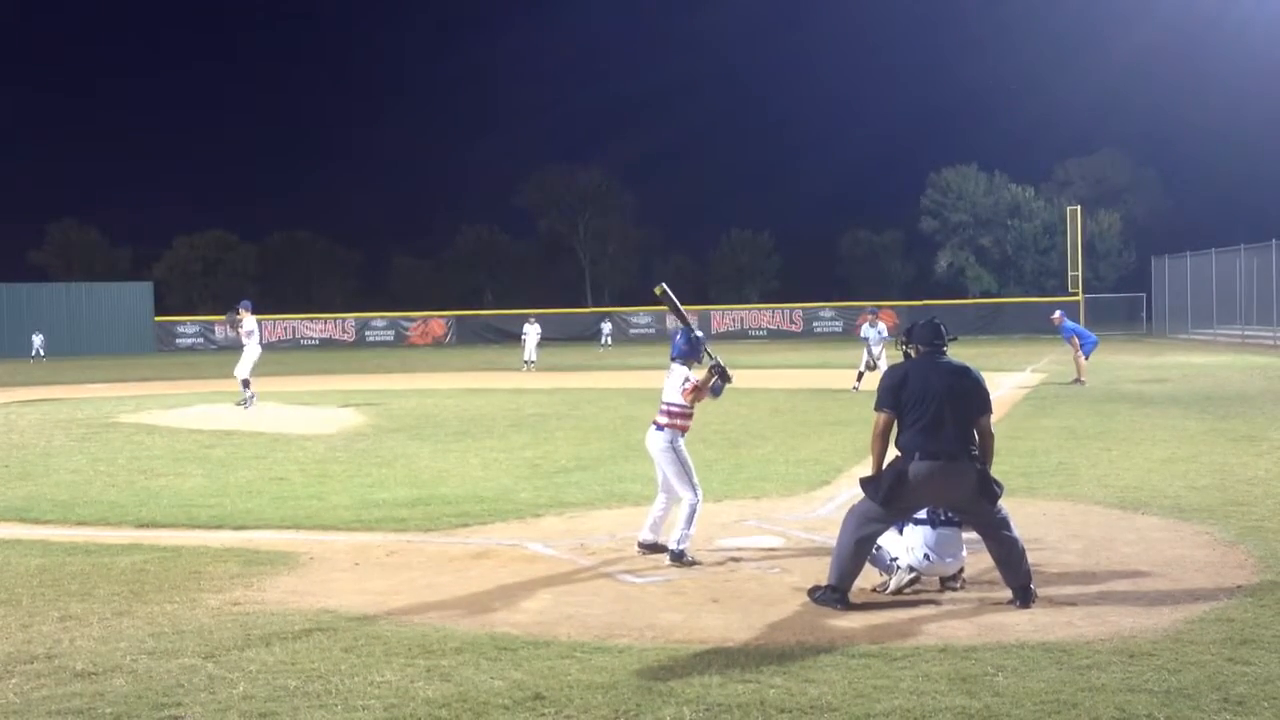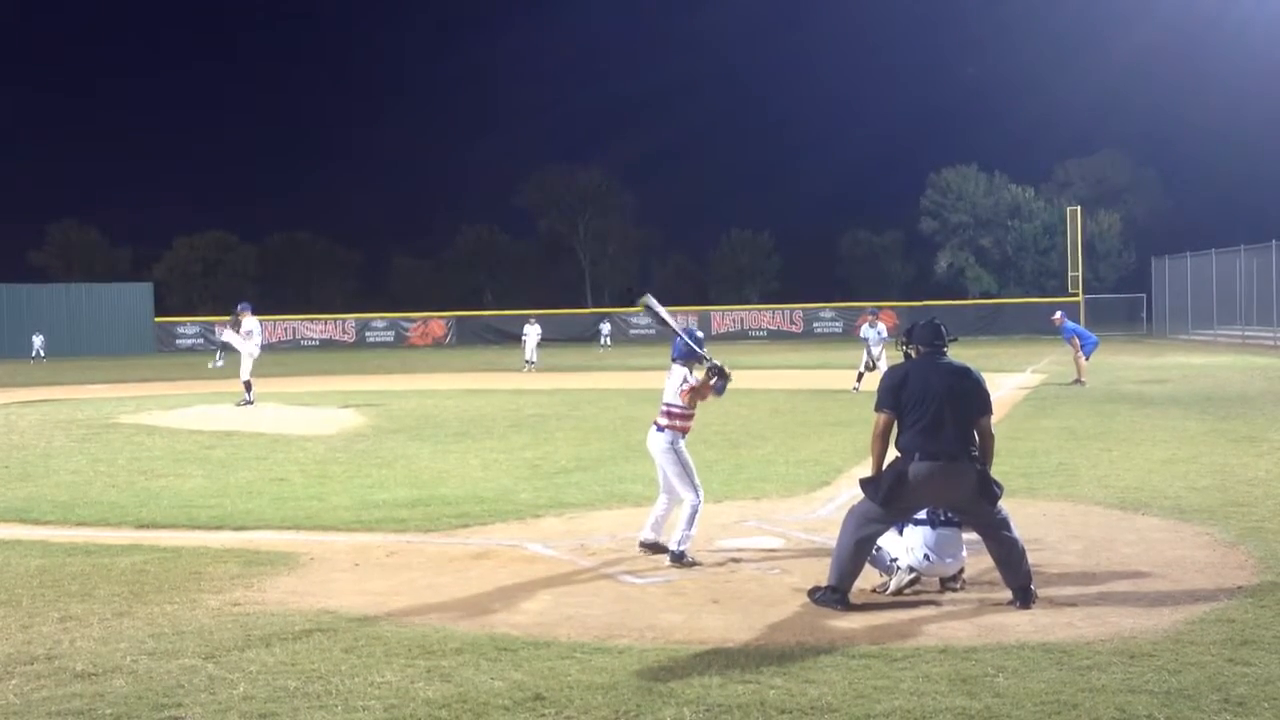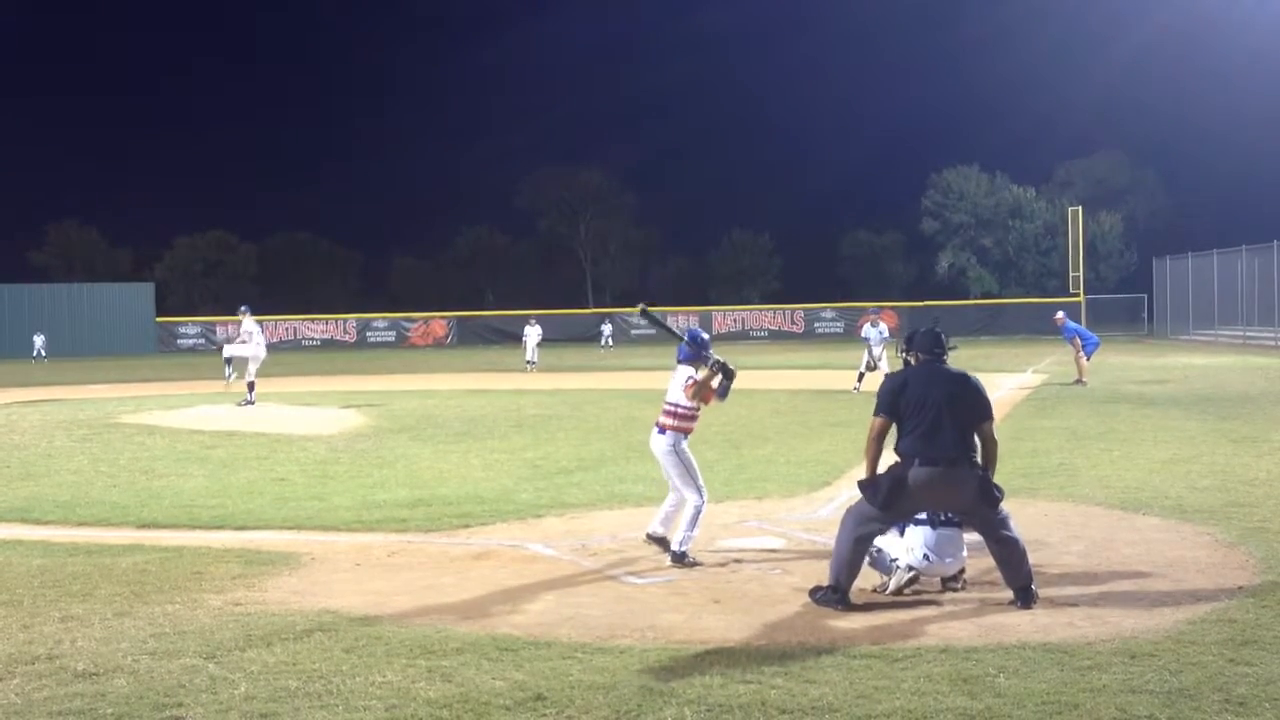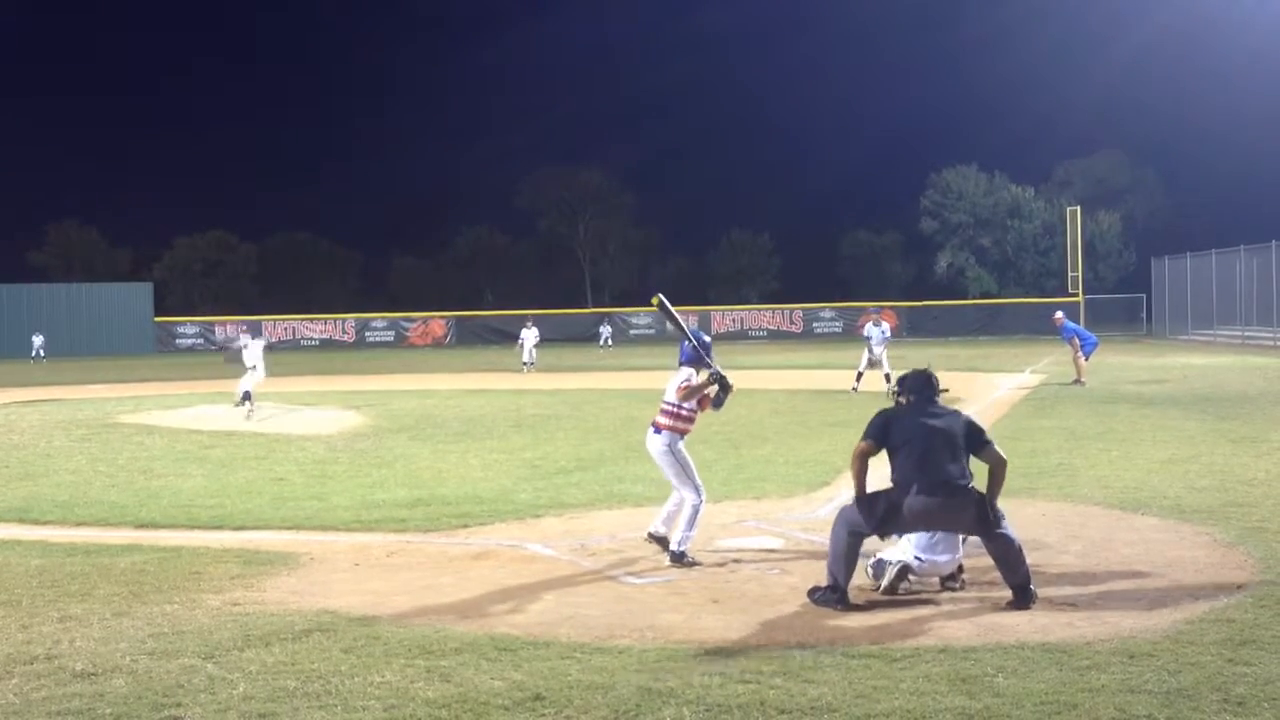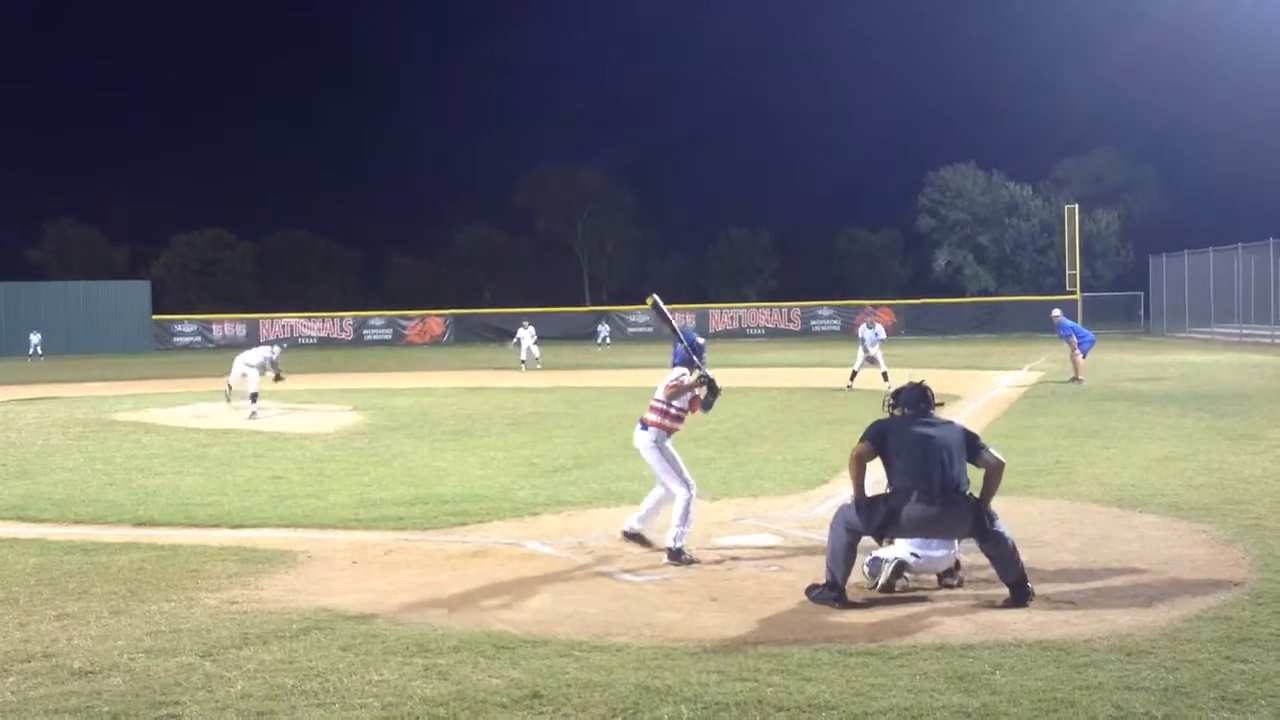
dt=0.3s
person 1, frame 1
left shoulder: (898, 374)
right shoulder: (970, 376)
left elbow: (882, 430)
right elbow: (986, 433)
left wrist: (876, 475)
right wrist: (982, 475)
left hip: (915, 470)
right hip: (962, 471)
left knee: (861, 521)
right knee: (996, 525)
left ankle: (836, 590)
right ankle: (1023, 589)
person 1, frame 2
left shoulder: (898, 374)
right shoulder: (970, 376)
left elbow: (881, 430)
right elbow: (986, 434)
left wrist: (876, 476)
right wrist: (982, 476)
left hip: (916, 470)
right hip: (963, 471)
left knee: (861, 522)
right knee: (996, 526)
left ankle: (835, 591)
right ankle: (1023, 590)
person 1, frame 3
left shoulder: (898, 381)
right shoulder: (970, 383)
left elbow: (877, 434)
right elbow: (989, 439)
left wrist: (870, 479)
right wrist: (985, 481)
left hip: (915, 475)
right hip: (963, 476)
left knee: (859, 521)
right knee: (997, 525)
left ankle: (836, 591)
right ankle: (1024, 590)
person 1, frame 4
left shoulder: (889, 416)
right shoulder: (960, 419)
left elbow: (860, 454)
right elbow: (998, 460)
left wrist: (861, 499)
right wrist: (988, 504)
left hip: (911, 504)
right hip: (960, 507)
left knee: (848, 519)
right knee: (994, 521)
left ankle: (835, 592)
right ankle: (1023, 591)
person 1, frame 5
left shoulder: (885, 426)
right shoulder: (955, 429)
left elbow: (858, 456)
right elbow: (996, 463)
left wrist: (860, 501)
right wrist: (981, 505)
left hip: (909, 512)
right hip: (957, 516)
left knee: (846, 518)
right knee: (987, 521)
left ankle: (833, 590)
right ankle: (1020, 589)
person 2, frame 1
left shoulder: (680, 371)
right shoulder: (681, 372)
left elbow: (709, 393)
right elbow: (692, 398)
left wrist: (719, 378)
right wrist: (710, 375)
left hip: (658, 436)
right hip: (668, 439)
left knee: (668, 493)
right knee: (692, 495)
left ankle: (647, 540)
right ankle: (677, 551)
person 2, frame 2
left shoulder: (682, 372)
right shoulder: (681, 373)
left elbow: (713, 391)
right elbow: (688, 399)
left wrist: (720, 377)
right wrist: (708, 376)
left hip: (660, 437)
right hip: (668, 440)
left knee: (669, 493)
right knee: (693, 496)
left ankle: (648, 539)
right ankle: (677, 552)
person 2, frame 3
left shoulder: (687, 372)
right shoulder: (686, 372)
left elbow: (717, 396)
right elbow: (693, 394)
left wrist: (726, 378)
right wrist: (711, 372)
left hip: (663, 438)
right hip: (671, 441)
left knee: (680, 492)
right knee: (697, 497)
left ankle: (656, 532)
right ankle: (678, 552)
person 2, frame 4
left shoulder: (690, 375)
right shoulder: (688, 373)
left elbow: (712, 405)
right elbow: (681, 397)
left wrist: (722, 389)
right wrist: (707, 382)
left hip: (661, 438)
right hip: (666, 441)
left knee: (683, 491)
right knee: (695, 495)
left ankle: (658, 531)
right ankle: (677, 552)
person 2, frame 5
left shoulder: (686, 377)
right shoulder: (682, 374)
left elbow: (701, 407)
right elbow: (669, 394)
left wrist: (710, 392)
right wrist: (695, 383)
left hip: (648, 436)
right hip: (653, 438)
left knee: (667, 487)
right knee: (686, 490)
left ankle: (634, 528)
right ankle: (674, 549)
